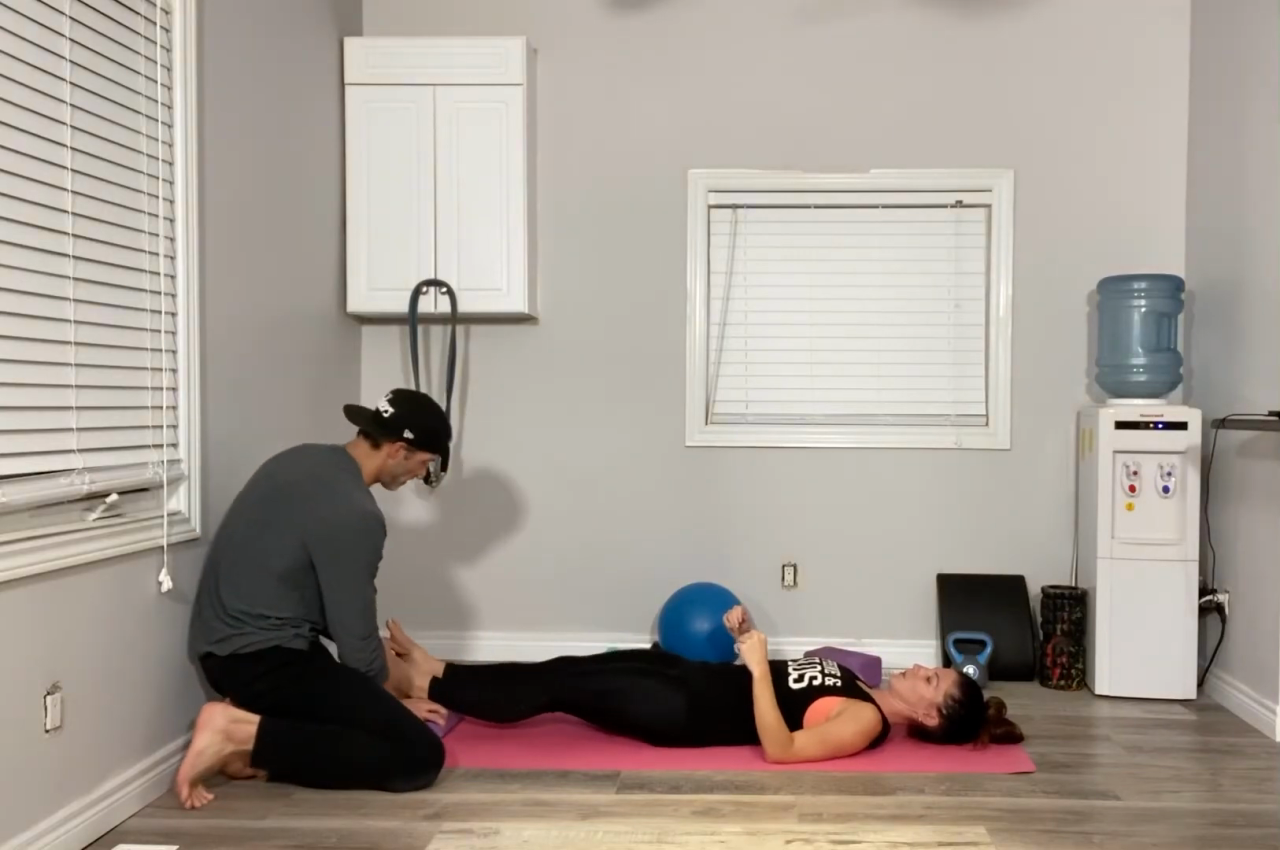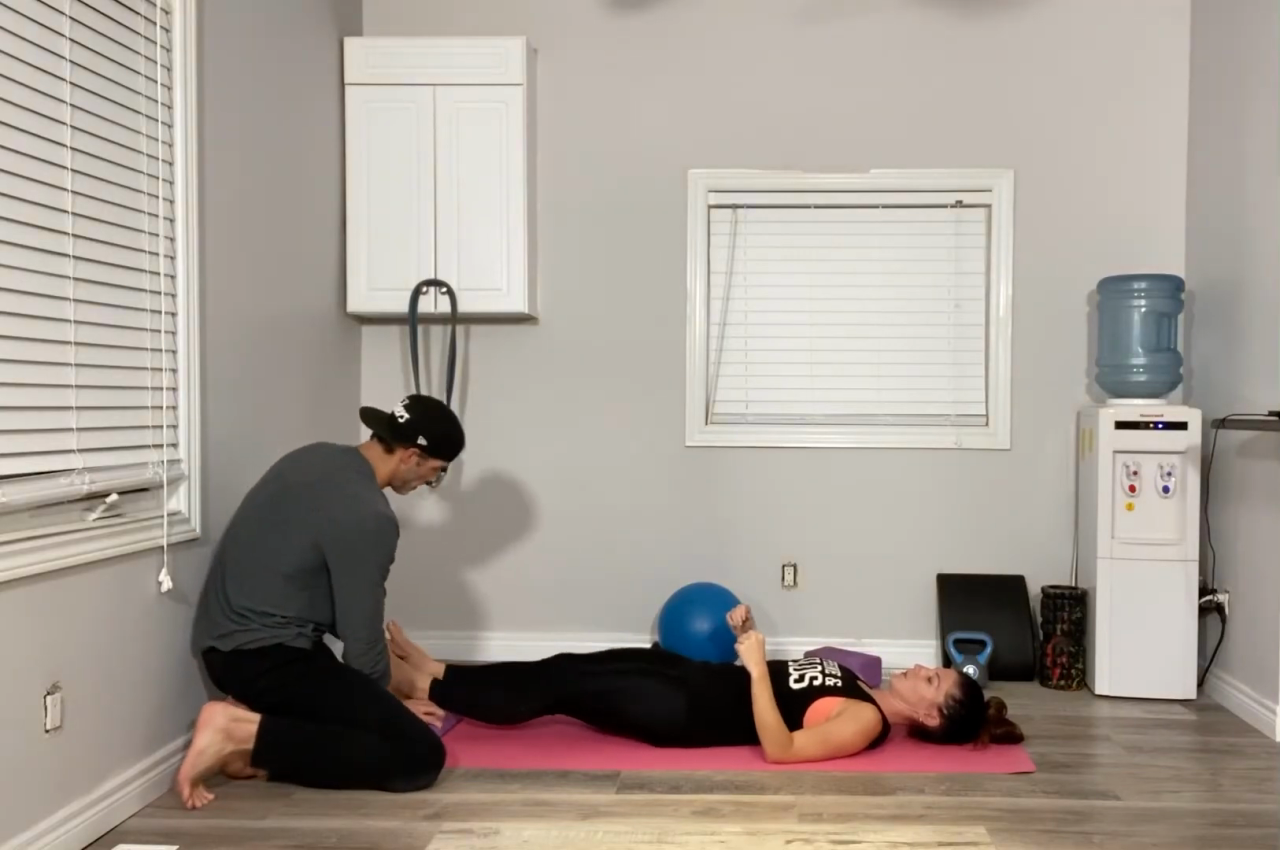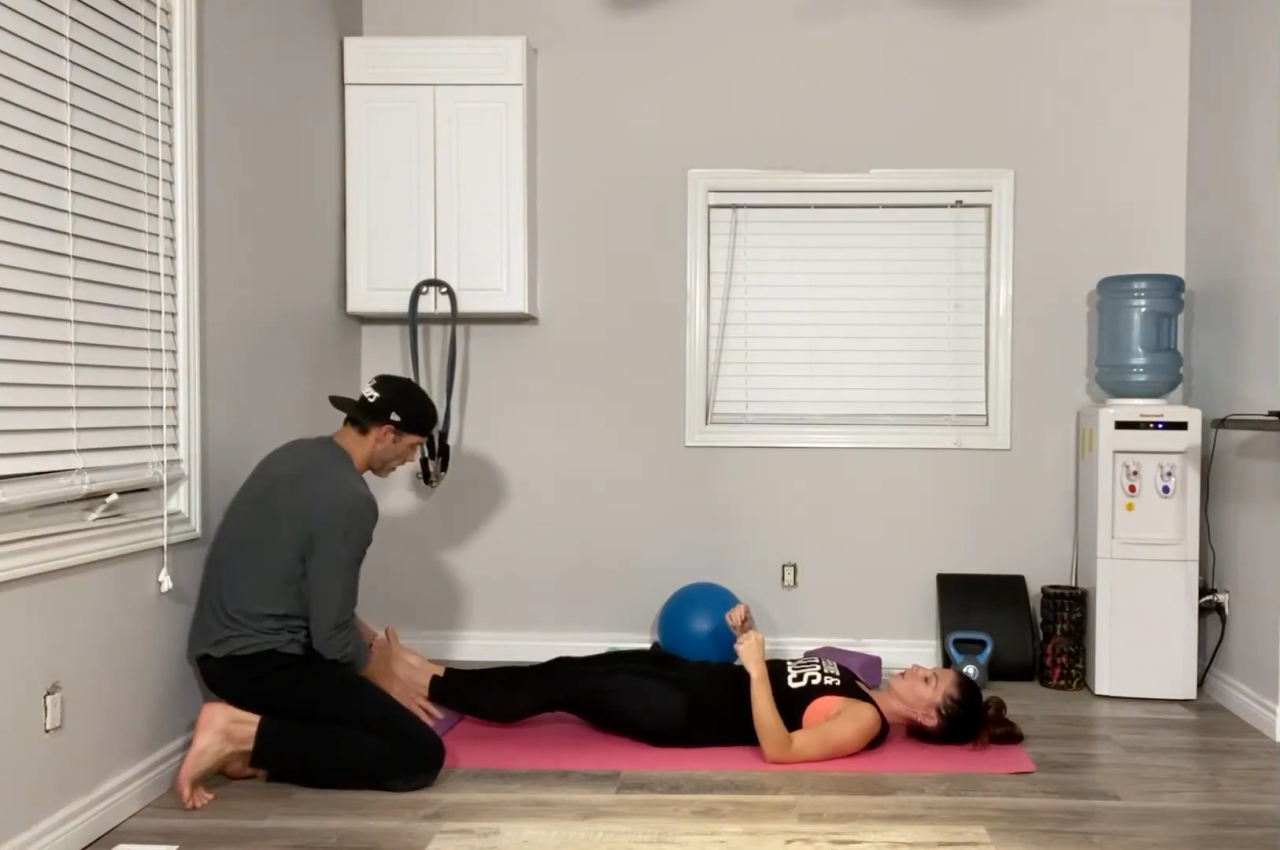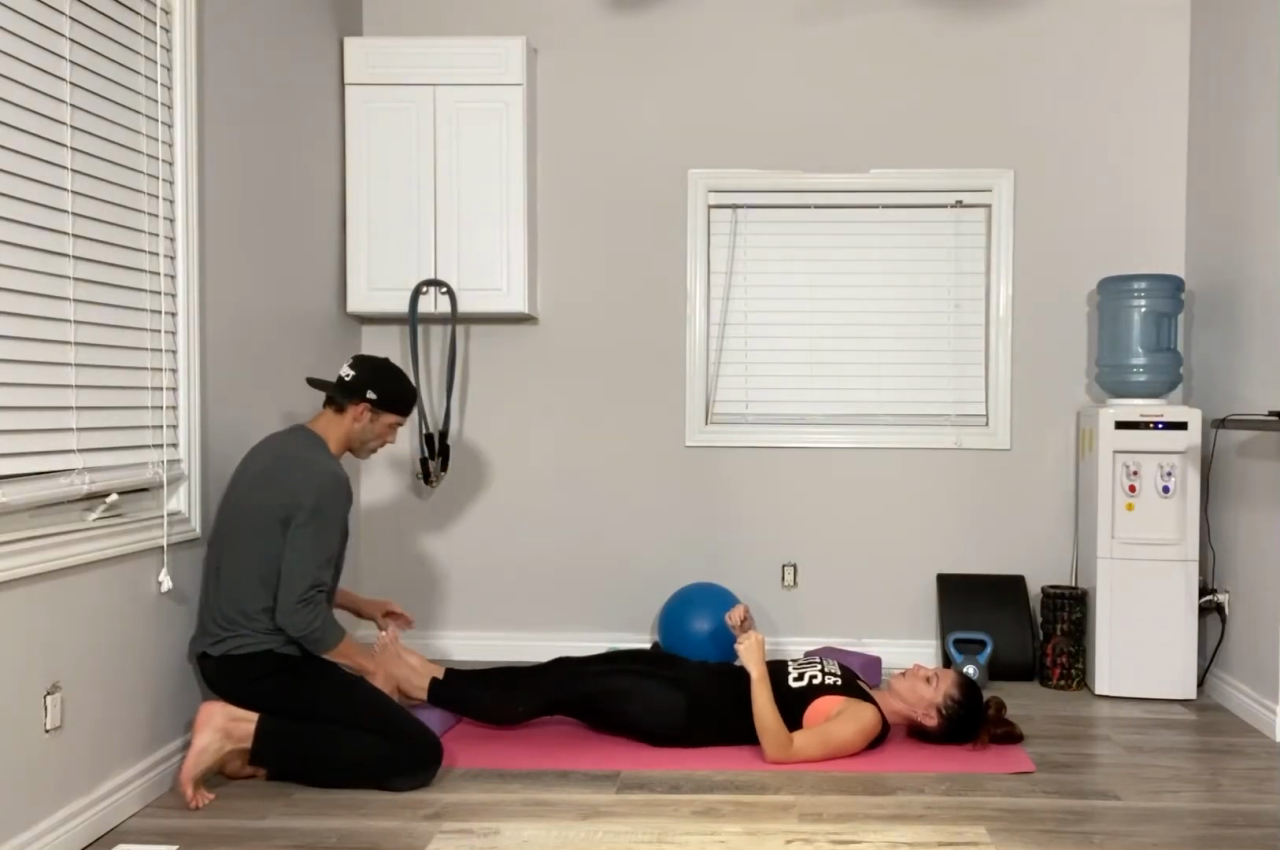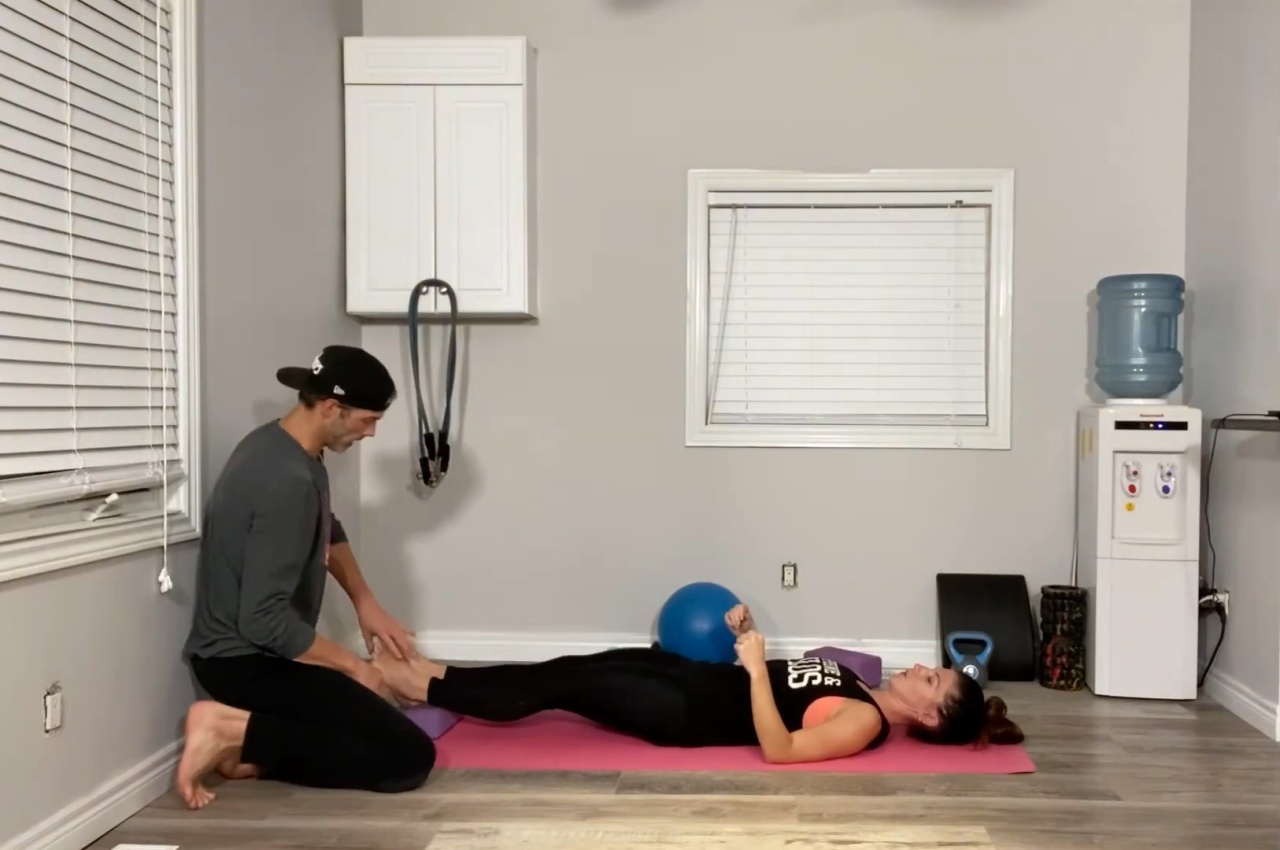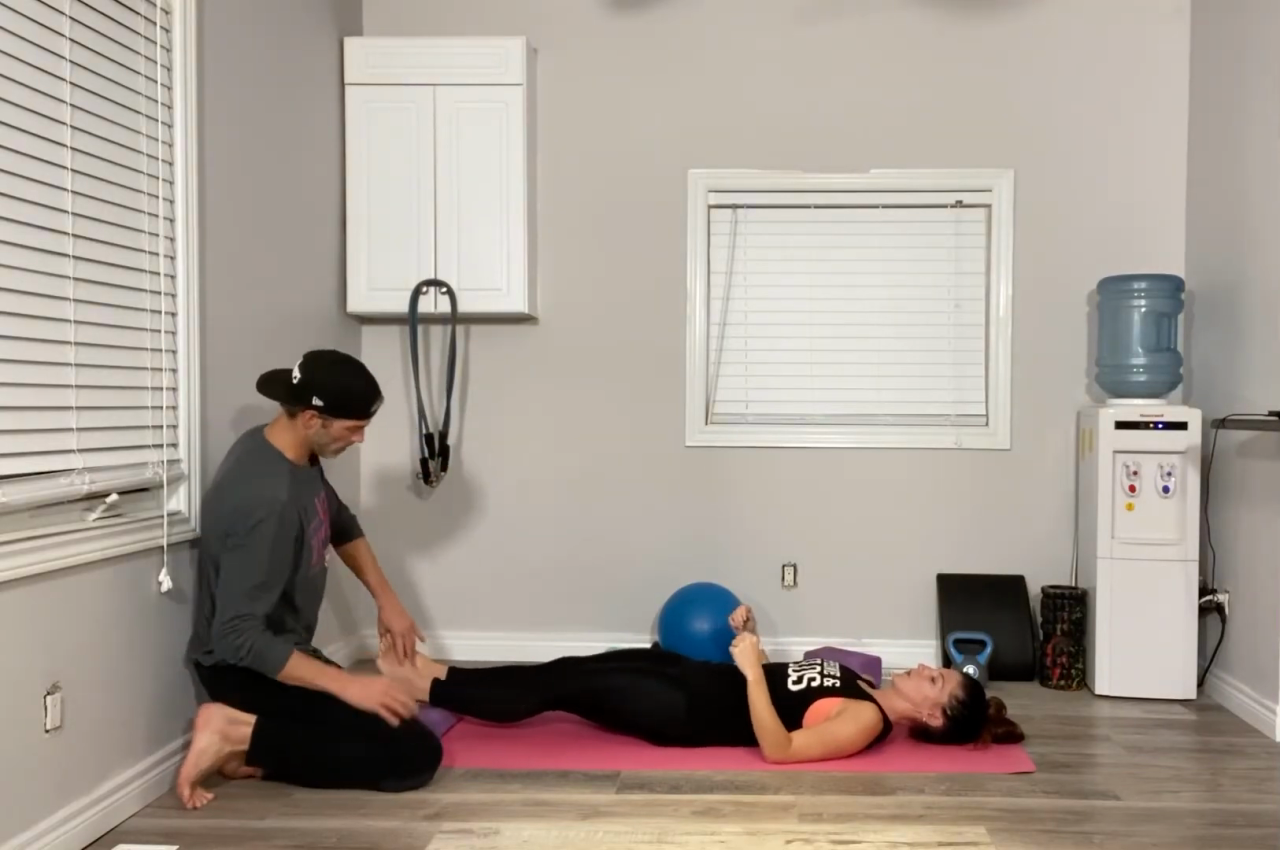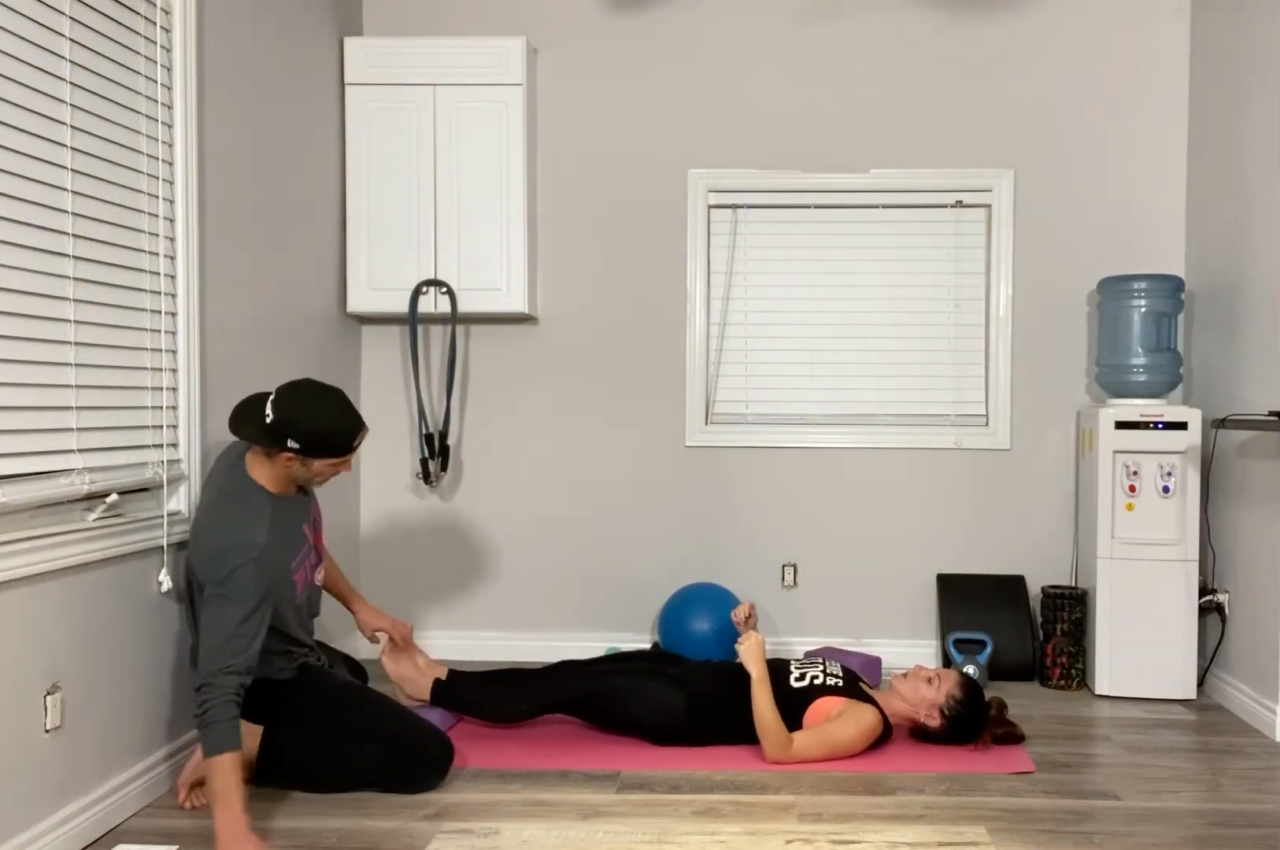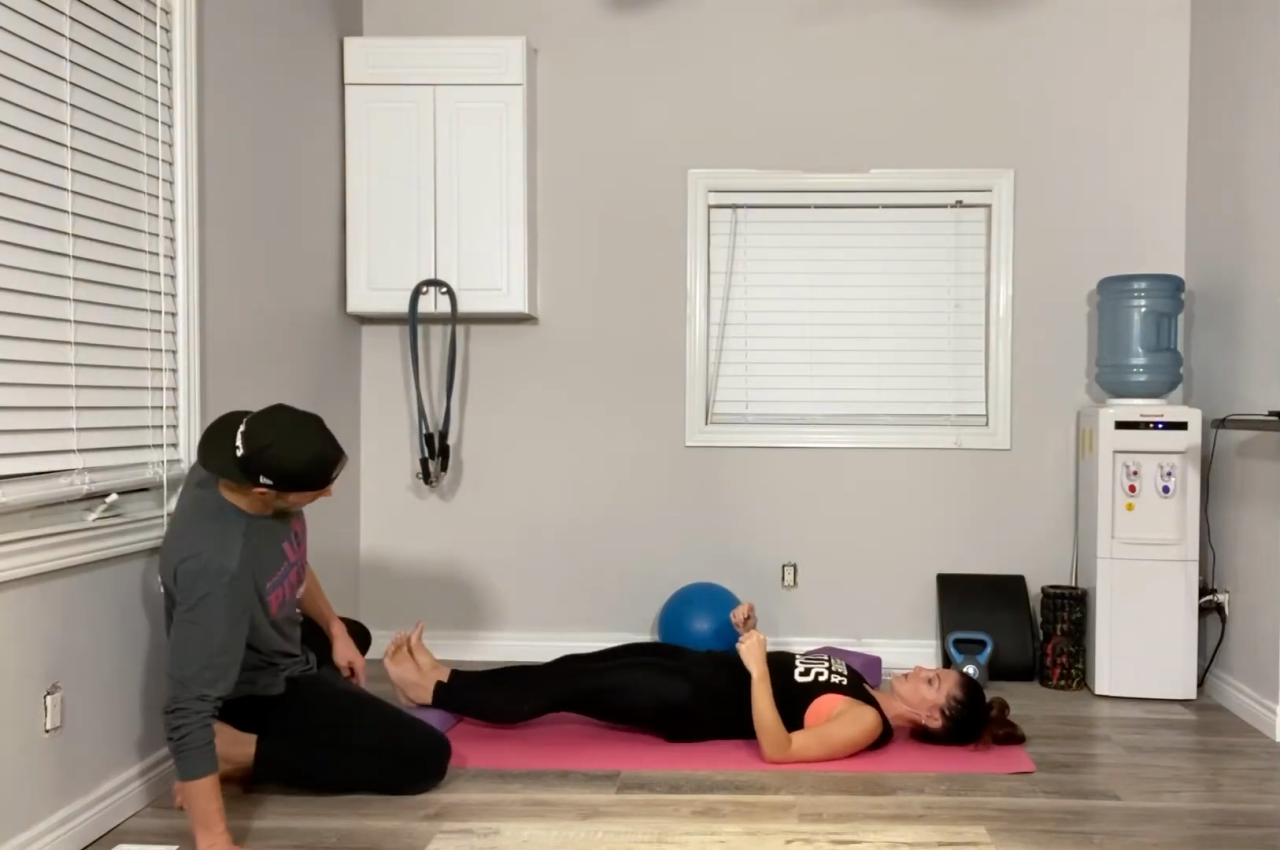
dt=0.4s
person 1, frame 1
left shoulder: (866, 723)
right shoulder: (858, 688)
left elbow: (779, 747)
left wrist: (756, 664)
right wrist: (747, 639)
left hip: (699, 713)
right hip: (706, 678)
left knee: (571, 689)
right knee: (569, 668)
left ankle: (426, 692)
right ankle: (438, 671)
person 1, frame 2
left shoulder: (865, 723)
right shoulder: (860, 690)
left elbow: (778, 747)
left wrist: (754, 664)
right wrist: (750, 639)
left hip: (699, 715)
right hip: (704, 678)
left knee: (566, 691)
right knee: (568, 666)
left ankle: (425, 691)
right ankle: (437, 671)
person 1, frame 3
left shoulder: (866, 722)
right shoulder: (863, 689)
left elbow: (780, 747)
left wrist: (754, 667)
right wrist: (750, 638)
left hip: (701, 713)
right hip: (706, 677)
left knee: (573, 690)
right knee: (569, 669)
left ankle: (431, 688)
right ankle: (438, 676)
person 1, frame 4
left shoulder: (865, 723)
right shoulder: (861, 690)
left elbow: (778, 747)
left wrist: (753, 667)
right wrist: (749, 638)
left hip: (700, 714)
right hip: (705, 678)
left knee: (567, 694)
right knee: (571, 669)
left ankle: (427, 689)
right ankle: (438, 676)
person 1, frame 5
left shoulder: (866, 723)
right shoulder: (862, 690)
left elbow: (778, 748)
left wrist: (754, 667)
right wrist: (748, 638)
left hip: (699, 713)
right hip: (708, 678)
left knee: (570, 687)
right knee: (574, 666)
left ankle: (430, 688)
right ankle: (440, 676)
person 1, frame 6
left shoulder: (866, 722)
right shoulder: (863, 689)
left elbow: (777, 747)
left wrist: (749, 668)
right wrist: (748, 639)
left hip: (698, 714)
right hip: (703, 678)
left knee: (569, 690)
right knee: (574, 668)
left ankle: (427, 690)
right ankle: (441, 675)
person 1, frame 7
left shoulder: (867, 724)
right shoulder: (862, 691)
left elbow: (778, 748)
left wrist: (755, 667)
right wrist: (752, 636)
left hip: (698, 713)
right hip: (704, 677)
left knee: (568, 694)
right knee: (573, 672)
left ankle: (431, 689)
right ankle: (441, 675)
person 1, frame 8
left shoulder: (867, 724)
right shoulder: (866, 693)
left elbow: (776, 748)
left wrist: (755, 667)
right wrist: (751, 636)
left hip: (701, 703)
right hip: (702, 669)
left knee: (571, 691)
right knee: (573, 667)
left ankle: (432, 692)
right ankle: (444, 676)
person 2, frame 1
left shoulder: (306, 460)
right shoulder: (354, 514)
right elbow: (356, 643)
left wrist: (396, 673)
right wrist: (392, 700)
left hip: (225, 643)
right hip: (260, 656)
left knee: (365, 717)
right knee: (419, 756)
left ankle: (250, 719)
right ankle: (242, 735)
person 2, frame 2
left shoulder: (317, 458)
right shoulder: (367, 516)
right elbow: (362, 648)
right wrist: (392, 702)
left hip: (227, 641)
right hip: (263, 653)
left knee: (365, 717)
right knee: (420, 757)
left ankle: (252, 718)
right ankle: (243, 734)
person 2, frame 3
left shoulder: (296, 456)
right shoulder: (348, 499)
right elbow: (331, 633)
left wrist: (379, 646)
right wrist: (390, 685)
left hip: (222, 649)
right hip: (261, 659)
left knee: (363, 719)
right knee: (420, 755)
left ankle: (249, 728)
right ankle: (244, 735)
person 2, frame 4
left shoulder: (281, 448)
right shoulder: (324, 480)
right elbow: (299, 612)
left wrist: (357, 604)
right wrist: (370, 667)
left hip: (229, 650)
right hip: (260, 660)
left knee: (368, 722)
right knee: (418, 755)
left ankle: (250, 737)
right ankle: (244, 733)
person 2, frame 5
left shoulder: (276, 444)
right shoulder: (287, 482)
left elbow: (327, 533)
right elbow: (264, 620)
left wrist: (366, 603)
right wrist: (353, 665)
left hip: (246, 652)
right hip: (247, 661)
left knee: (366, 721)
right knee: (410, 756)
left ankle: (247, 739)
right ankle: (234, 730)
person 2, frame 6
left shoulder: (289, 451)
right shoulder: (266, 498)
left elbow: (342, 524)
right elbow: (238, 637)
left wrist: (385, 599)
right wrist: (346, 685)
left hip: (271, 649)
right hip: (250, 667)
left knee: (371, 715)
right knee: (415, 755)
left ankle: (250, 741)
right ankle: (241, 733)
person 2, frame 7
left shoulder: (254, 456)
right shoulder: (245, 545)
left elbow: (310, 545)
right elbow: (217, 686)
left wrist: (357, 604)
left hip: (280, 651)
right hip: (267, 680)
left knee: (351, 677)
right knee: (429, 757)
left ankle: (250, 741)
right ankle: (249, 747)
person 2, frame 8
left shoulder: (245, 471)
right shoulder: (216, 565)
right elbow: (188, 707)
left wrist: (336, 633)
left hip: (282, 648)
right hip: (260, 689)
left knee: (355, 636)
right knee: (427, 758)
right ankle: (246, 752)
